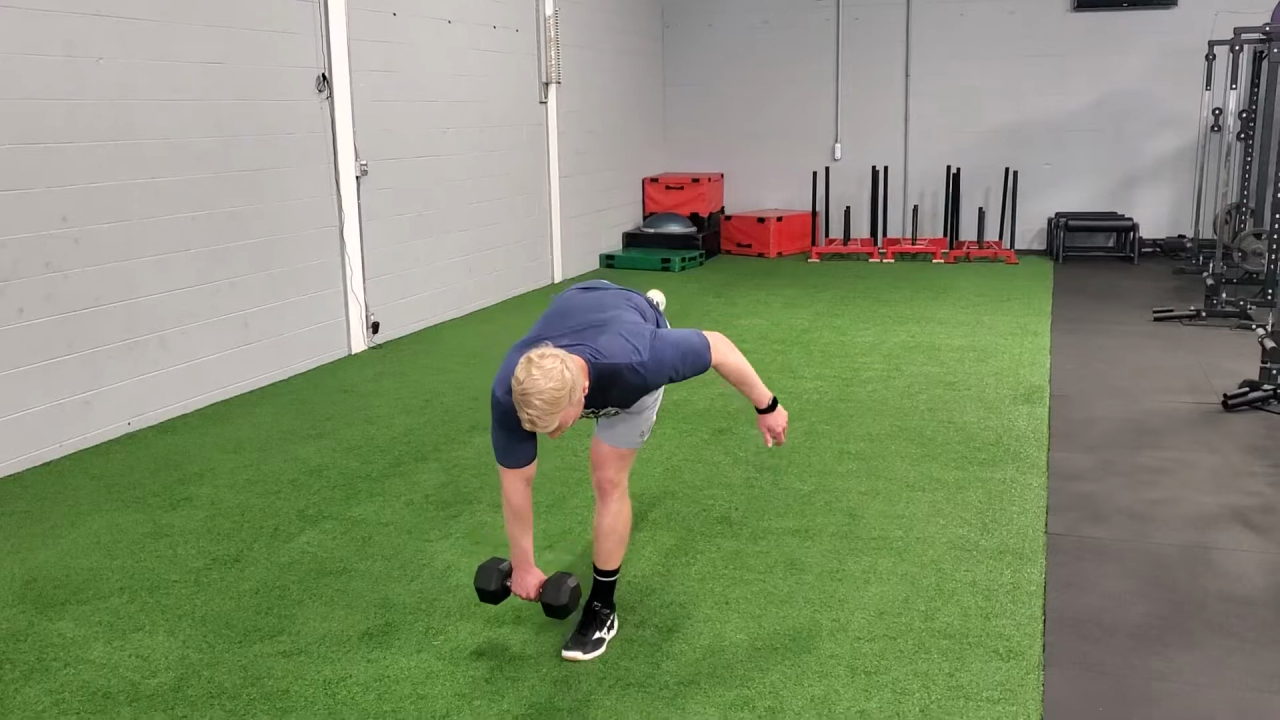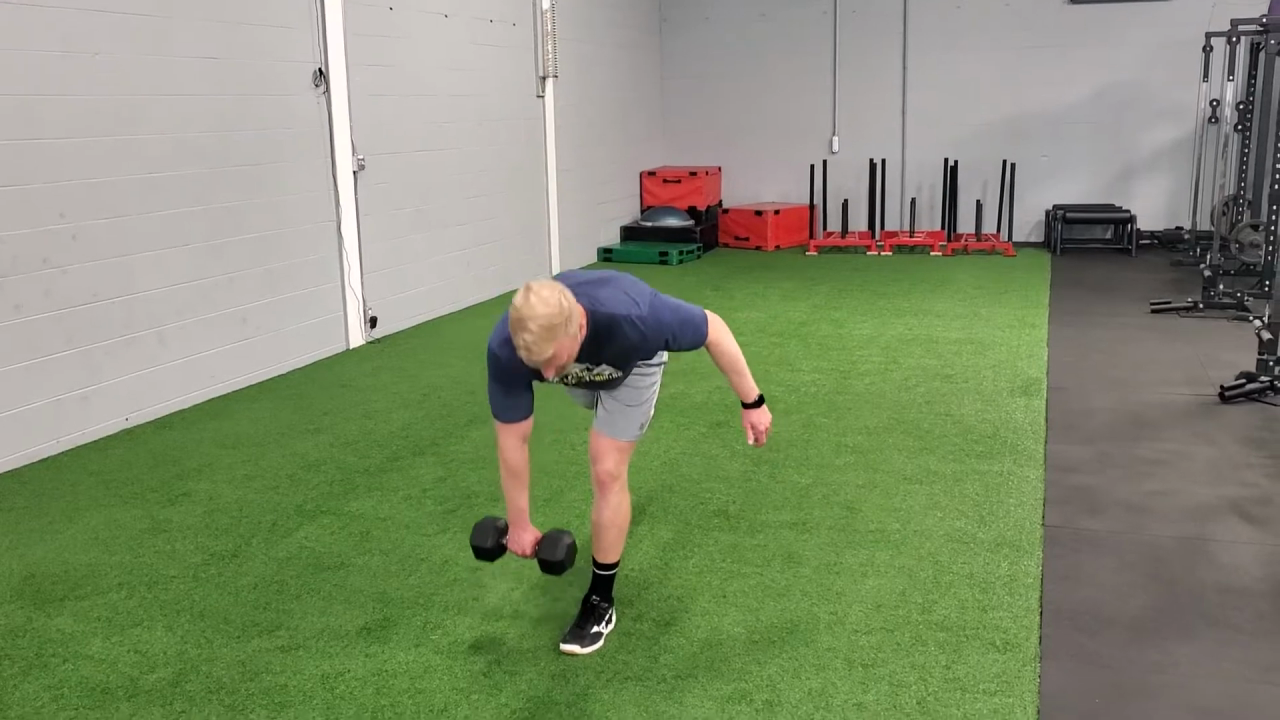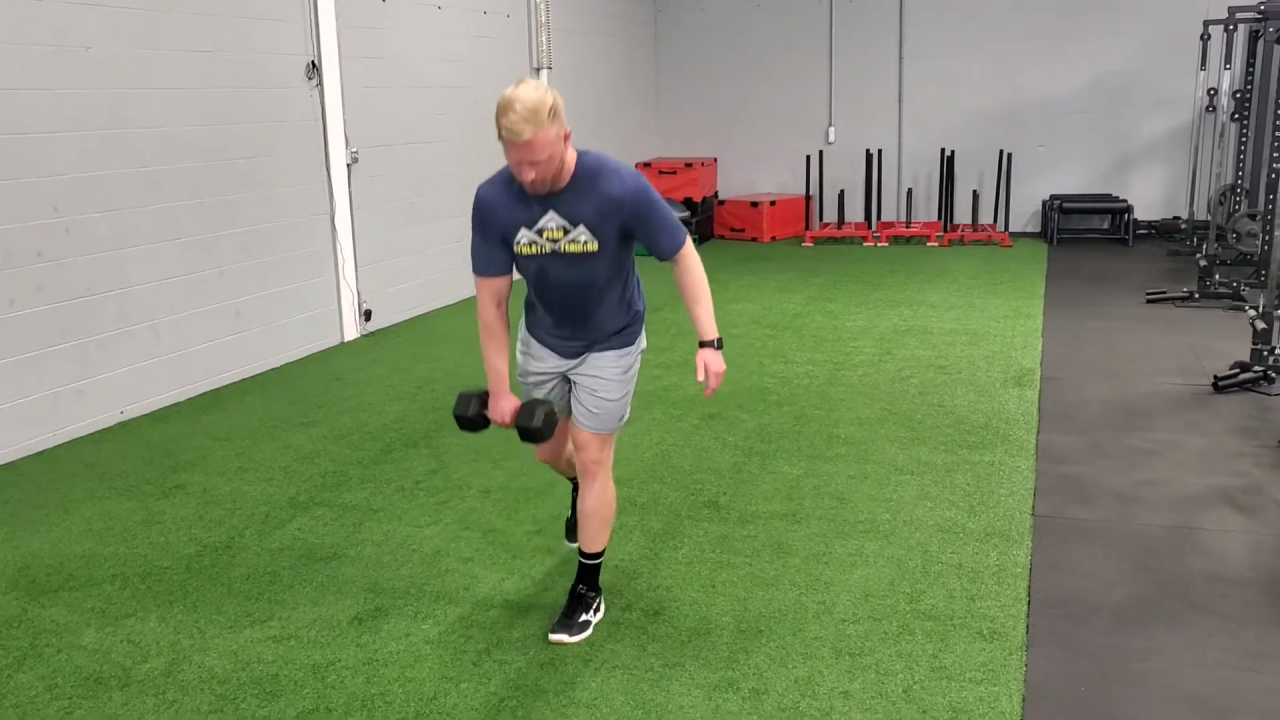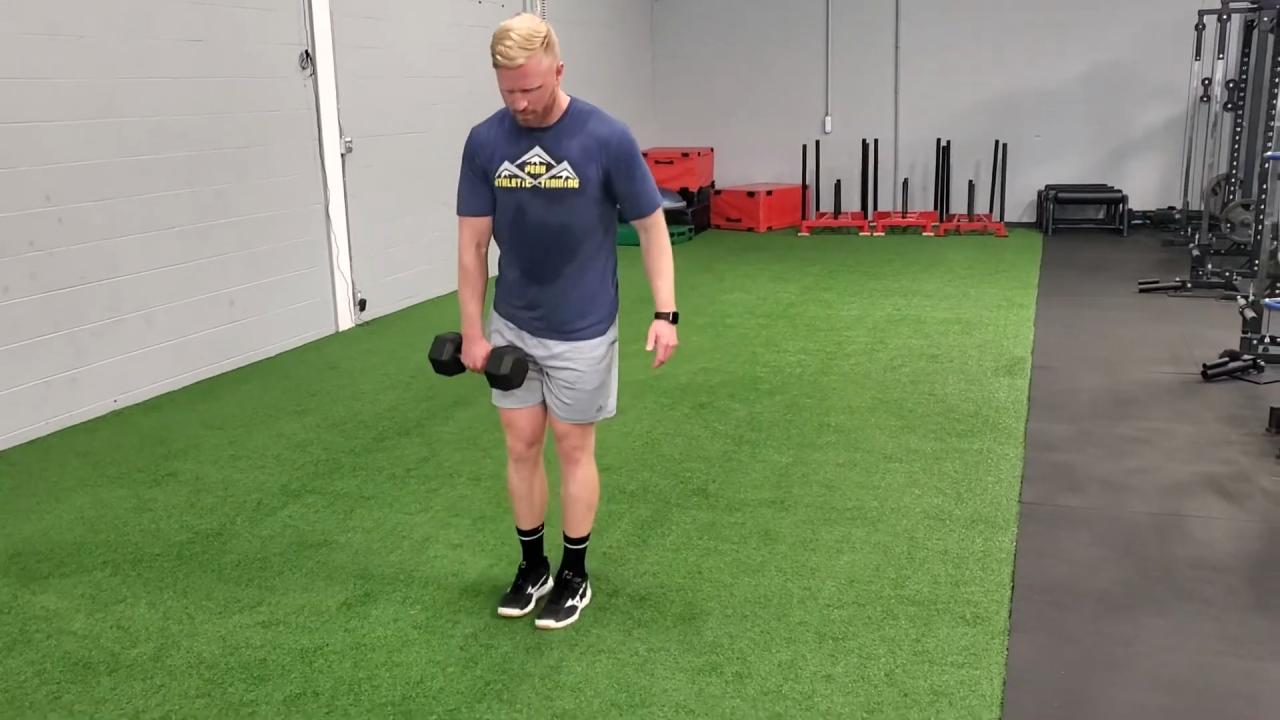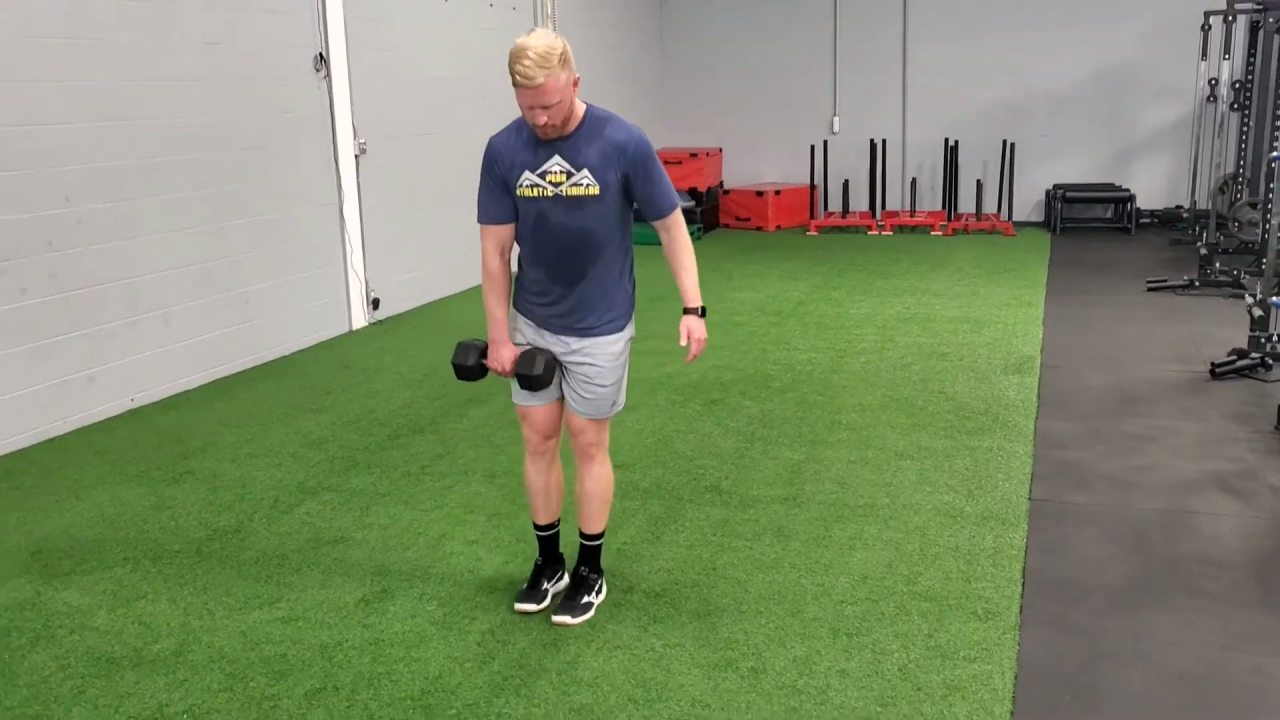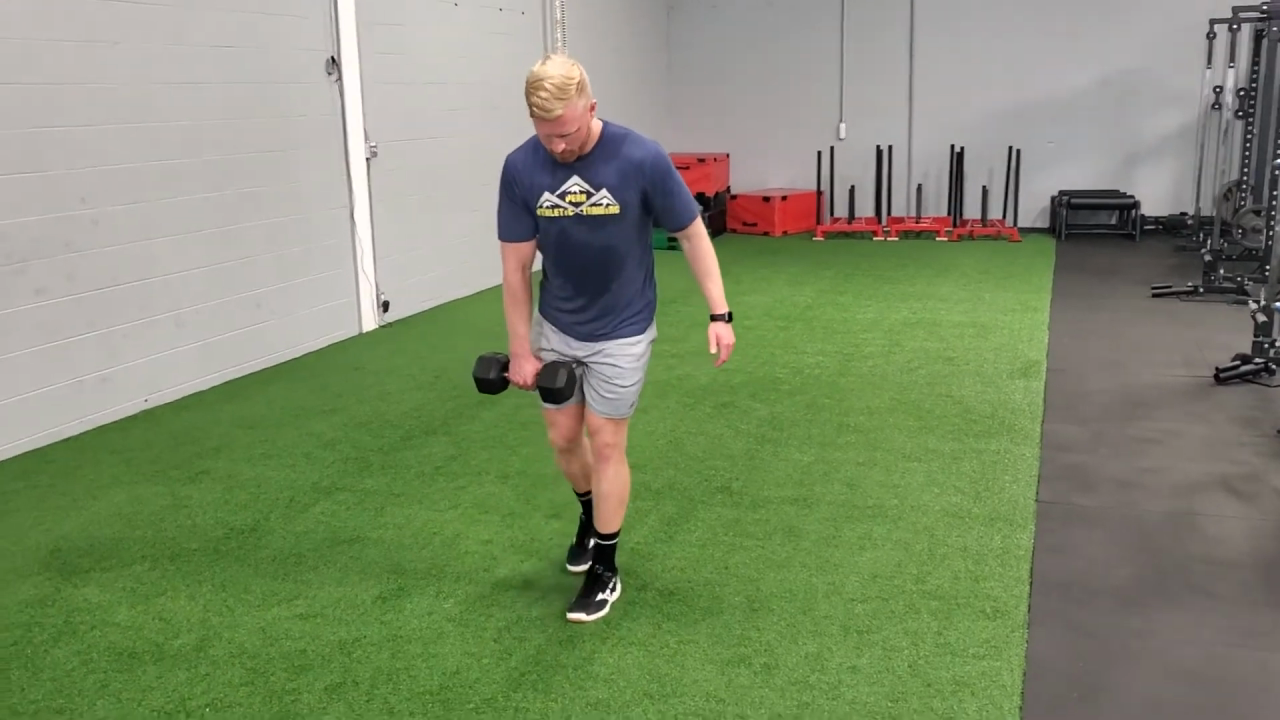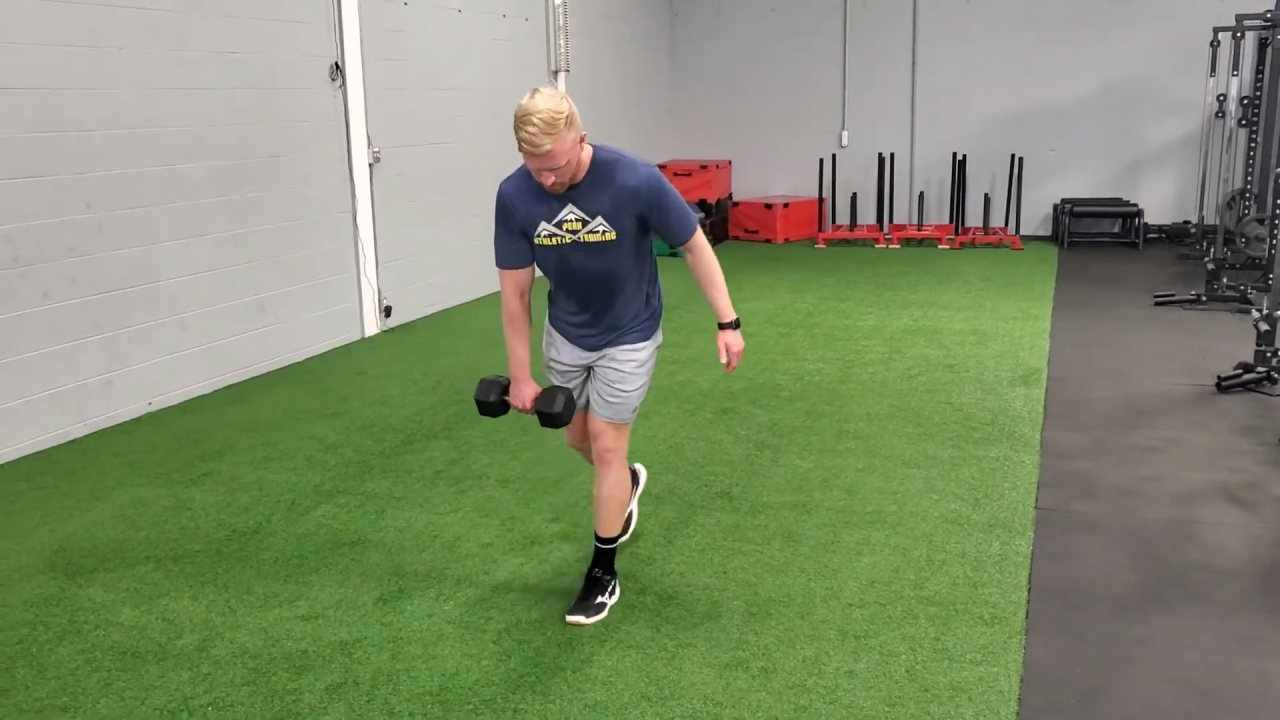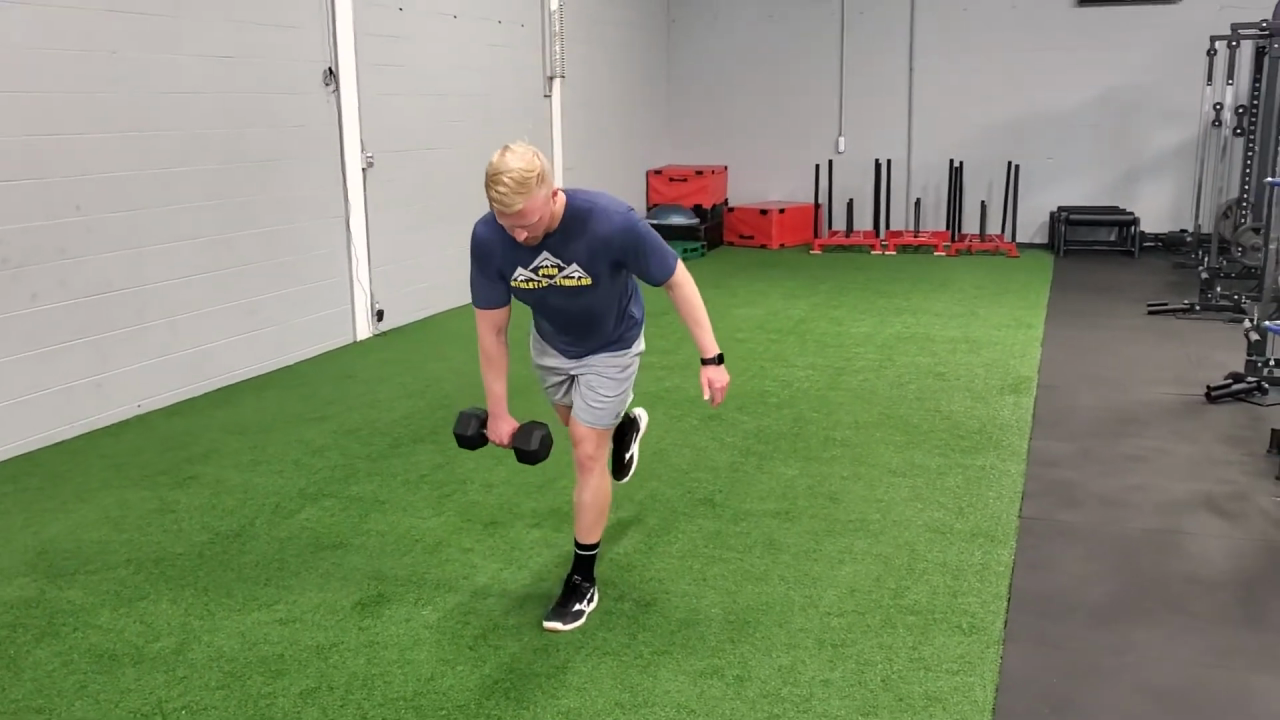
dt=0.5s
person 1, frame 1
left shoulder: (636, 363)
right shoulder: (510, 393)
left elbow: (716, 346)
right elbow: (516, 484)
left wrist: (766, 406)
right wrist: (522, 566)
left knee: (607, 477)
left ankle: (602, 605)
person 1, frame 2
left shoulder: (633, 316)
right shoulder: (505, 347)
left elbow: (712, 329)
right elbow: (511, 438)
left wrist: (752, 402)
right wrist: (519, 523)
left hip: (632, 358)
right hip: (585, 362)
left knee: (606, 470)
left ankle: (600, 600)
person 1, frame 3
left shoulder: (620, 188)
right shoulder: (493, 199)
left elbow: (682, 256)
right elbow: (491, 300)
left wrist: (708, 341)
right wrist: (499, 389)
left hip: (609, 343)
right hip: (542, 340)
left knee: (591, 458)
right knee: (549, 448)
left ankle: (588, 589)
right ankle: (585, 496)
person 1, frame 4
left shoulder: (607, 138)
right shoulder: (484, 142)
left elbow: (652, 227)
right elbow: (473, 243)
left wrist: (665, 313)
right wrist: (472, 332)
left hip: (582, 329)
right hip: (512, 326)
left knee: (572, 448)
right knee: (521, 446)
left ankle: (575, 575)
right ankle: (533, 567)
person 1, frame 5
left shoulder: (623, 143)
right shoulder: (503, 150)
left elbow: (670, 225)
right elbow: (495, 250)
left wrist: (692, 307)
right wrist: (498, 336)
left hip: (599, 326)
right hip: (532, 323)
left knee: (588, 443)
right knee: (538, 439)
left ankle: (590, 572)
right ankle: (548, 563)
person 1, frame 6
left shoulder: (641, 159)
right shoulder: (520, 168)
left elbow: (692, 234)
right elbow: (516, 266)
left wrist: (719, 314)
right wrist: (520, 351)
left hip: (621, 330)
right hip: (555, 327)
left knee: (605, 444)
right knee: (563, 439)
left ankle: (604, 569)
right ankle: (590, 515)
person 1, frame 7
left shoulder: (636, 181)
right shoulder: (514, 195)
left elbow: (693, 244)
right elbow: (514, 291)
left wrist: (727, 321)
right wrist: (520, 375)
left hip: (627, 335)
right hip: (565, 334)
left knee: (606, 446)
right knee: (579, 439)
left ankle: (603, 574)
right ankle: (628, 482)
person 1, frame 8
left shoulder: (611, 222)
right shoulder: (488, 238)
left elbow: (676, 279)
right elbow: (492, 329)
left wrist: (711, 357)
right wrist: (498, 411)
left hip: (609, 345)
right hip: (551, 343)
left knee: (587, 453)
right knee: (576, 428)
left ankle: (582, 580)
right ankle: (624, 425)
